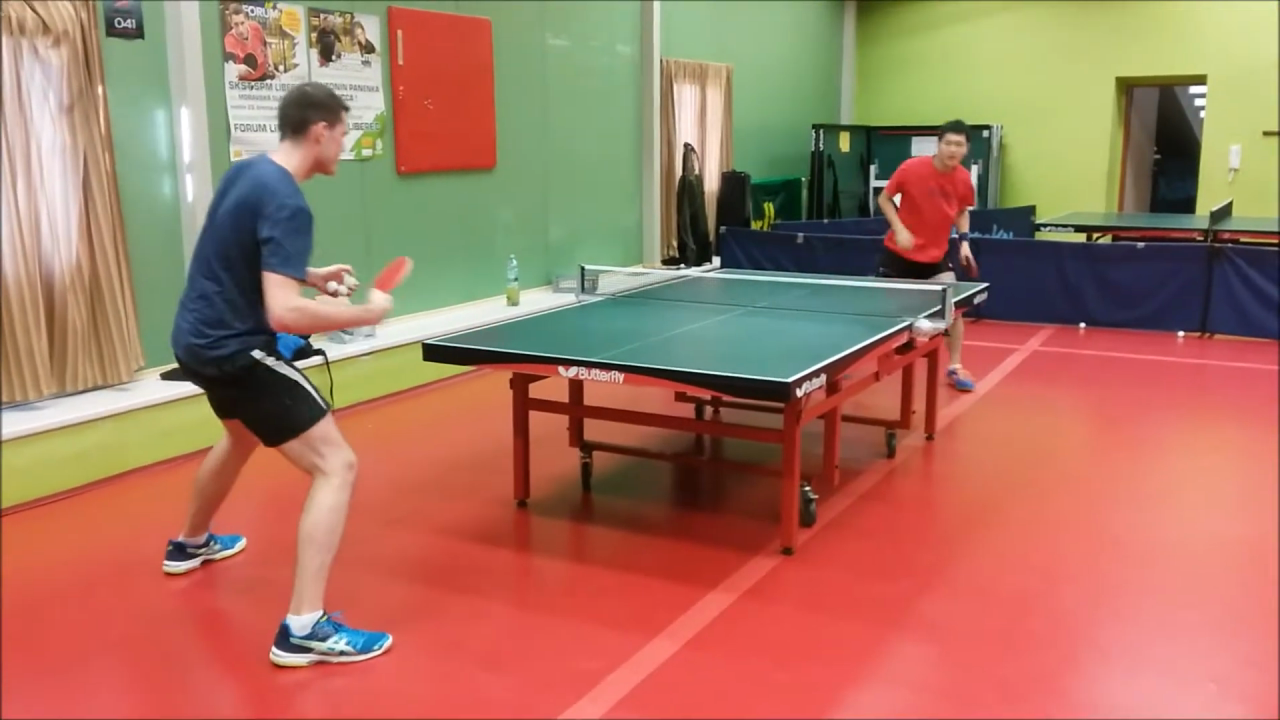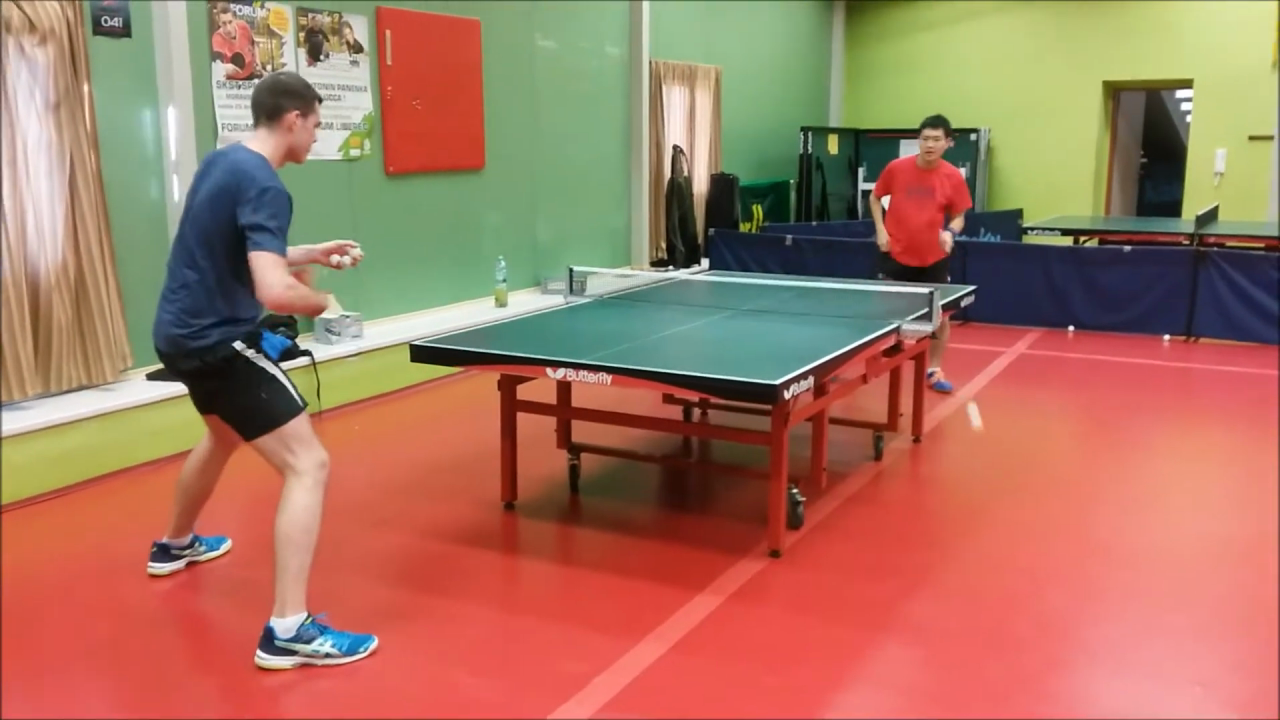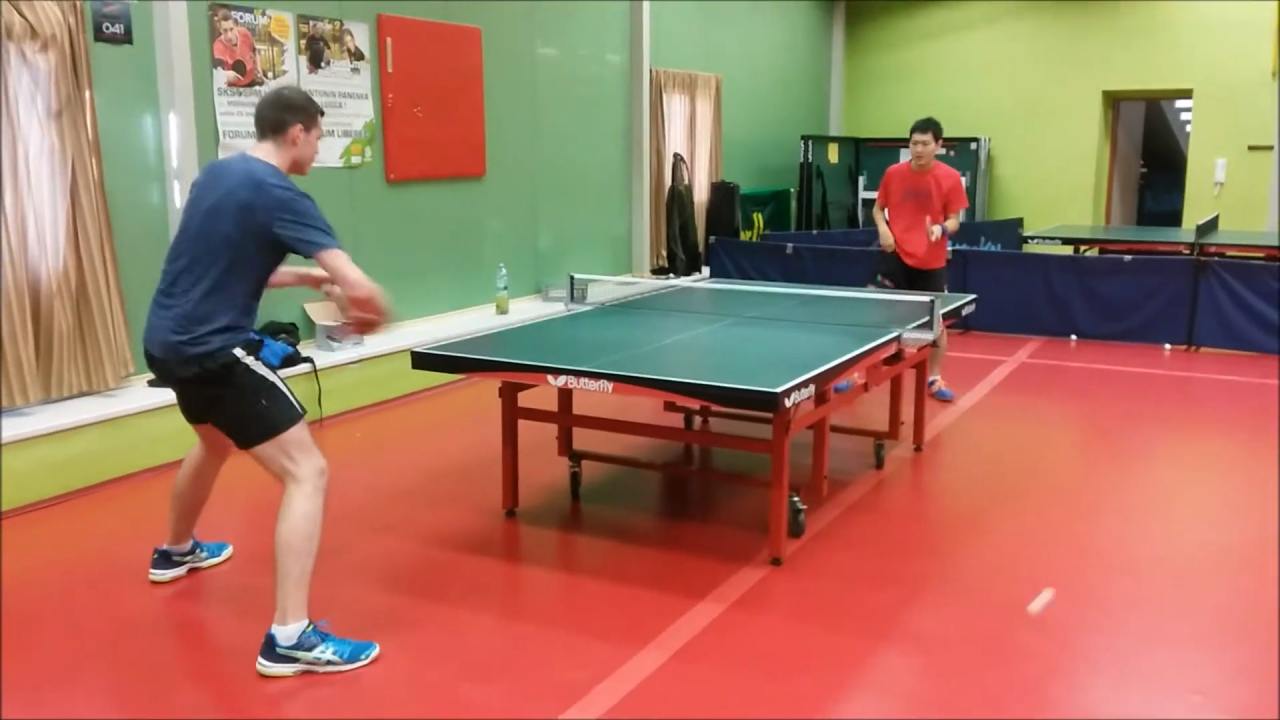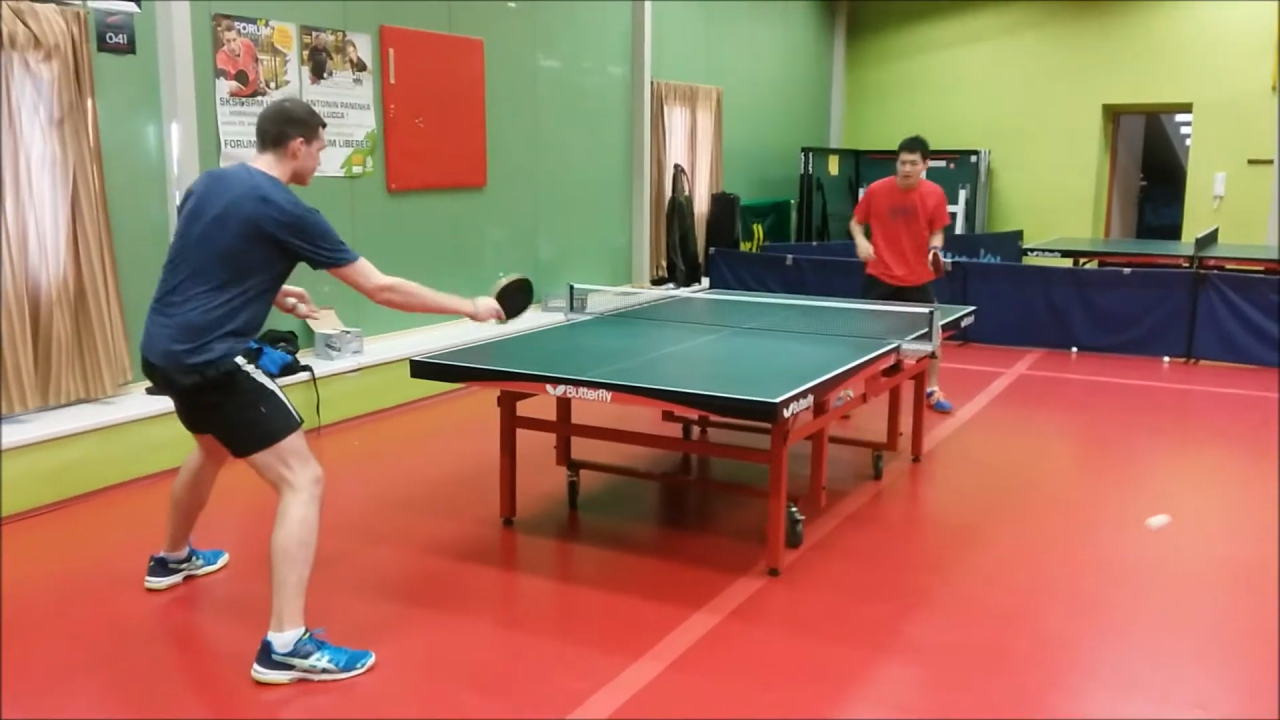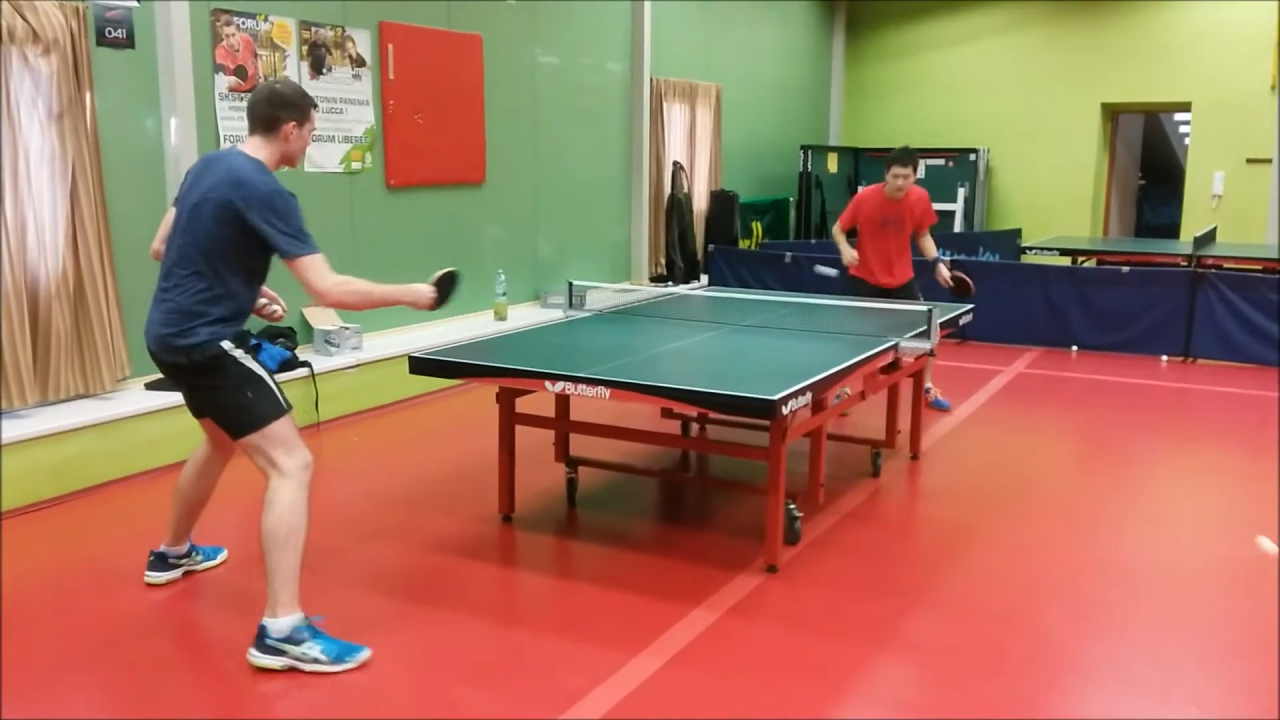
dt=0.2s
person 1, frame 1
left shoulder: (245, 172)
right shoulder: (286, 204)
right elbow: (284, 314)
left wrist: (315, 275)
right wrist: (365, 312)
left hip: (196, 338)
right hip: (236, 349)
left knee: (242, 437)
right knee: (336, 465)
left ankle: (190, 543)
right ankle: (303, 627)
person 1, frame 2
left shoulder: (221, 161)
right shoulder: (262, 185)
right elbow: (272, 291)
left wrist: (313, 251)
right wrist: (309, 299)
left hip: (177, 332)
right hip: (217, 341)
left knee: (223, 435)
right knee: (308, 465)
left ankle: (175, 544)
right ankle: (288, 630)
person 1, frame 3
left shoulder: (215, 174)
right shoulder: (279, 197)
right elbow: (360, 288)
left wrist: (306, 273)
right wrist: (372, 316)
left hip: (169, 340)
right hip: (212, 351)
left knee: (215, 442)
right knee: (306, 472)
left ankle: (180, 549)
right ankle: (291, 636)
person 1, frame 4
left shoulder: (209, 183)
right shoulder: (286, 211)
right elbow: (381, 287)
right wrist: (468, 306)
left hip: (163, 347)
right hip: (210, 358)
left knee: (211, 448)
right knee: (302, 481)
left ankle: (171, 558)
right ankle: (286, 643)
person 1, frame 5
left shoulder: (209, 166)
right shoulder: (265, 192)
left elbow: (161, 248)
right elbow: (328, 288)
right wrist: (408, 295)
left hip: (171, 332)
right hip: (204, 342)
left knee: (221, 439)
right knee: (290, 466)
left ankle: (171, 553)
right ankle: (282, 630)
person 2, frame 1
left shoulder: (964, 179)
right shoulder: (912, 168)
right elbow: (884, 197)
left wrist: (964, 240)
right wrist: (898, 228)
left hip: (936, 254)
right hip: (900, 252)
left ankle: (955, 368)
person 2, frame 2
left shoulder: (953, 177)
right shoulder: (896, 168)
left elbow: (959, 218)
right elbow: (874, 198)
left wrist: (949, 232)
right wrist: (880, 228)
left hip: (932, 259)
right hip: (895, 255)
left knee: (941, 315)
left ankle: (933, 370)
person 2, frame 3
left shoulder: (950, 177)
right shoulder: (894, 173)
left elbow: (954, 220)
right elbow: (878, 207)
left wrist: (941, 228)
right wrist: (882, 228)
left hip: (932, 262)
right hip: (895, 257)
left ankle: (934, 378)
person 2, frame 4
left shoulder: (935, 194)
right shoulder: (876, 190)
left elbow: (936, 233)
right elbow: (855, 223)
left wrist: (936, 251)
right wrist: (860, 241)
left hip: (919, 279)
right hip: (880, 277)
left ankle: (931, 390)
person 2, frame 5
left shoulder: (920, 198)
right shoulder: (864, 198)
left elbow: (923, 235)
right elbow: (838, 229)
left wrist: (938, 263)
right wrist: (845, 248)
left hip: (902, 280)
right hip: (864, 279)
left ankle: (928, 388)
right ankle: (843, 388)
